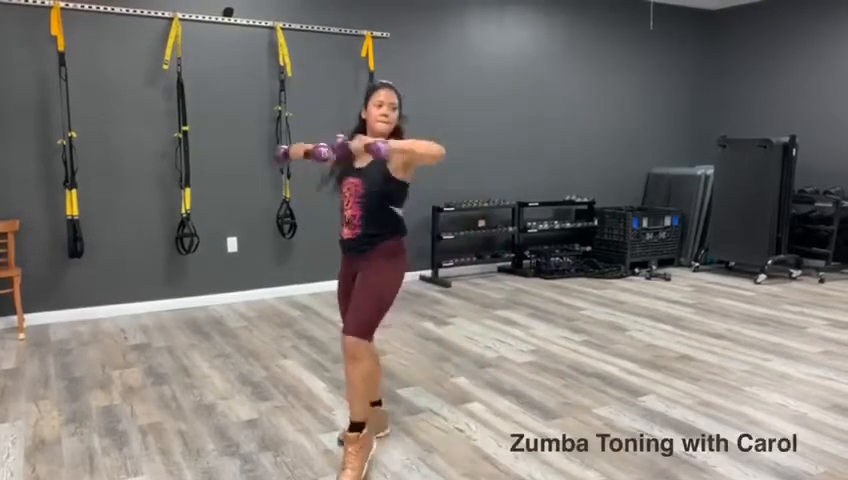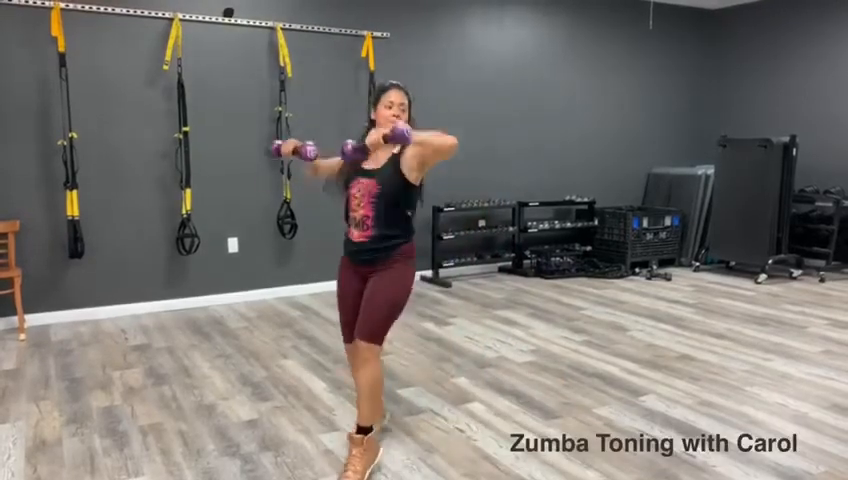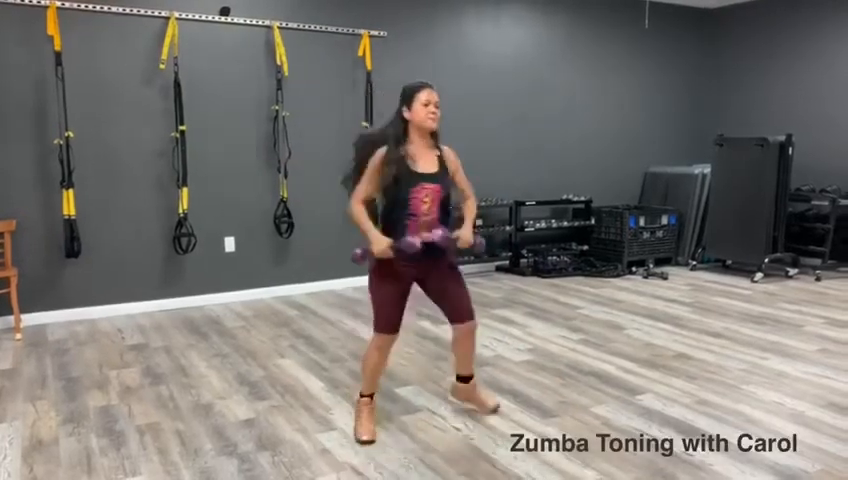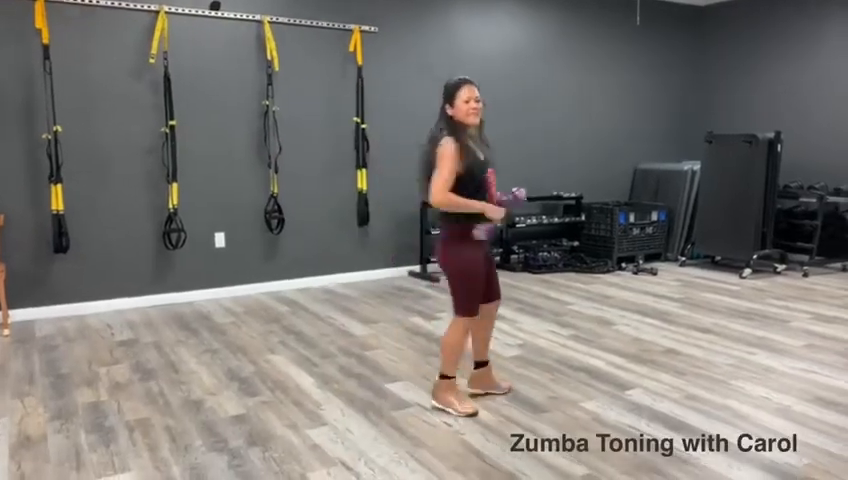
dt=0.4s
person 1, frame 1
left shoulder: (400, 154)
right shoulder: (351, 154)
left elbow: (437, 152)
right elbow: (331, 160)
left wrist: (380, 142)
right wrist: (307, 151)
left hip: (384, 258)
right hip: (352, 257)
left knee: (357, 343)
right knee: (358, 343)
left ankle: (360, 441)
right ankle: (376, 416)
person 1, frame 2
left shoulder: (409, 153)
right shoulder: (356, 154)
left elbow: (449, 144)
right elbow: (323, 169)
left wrist: (394, 137)
right wrist: (298, 151)
left hip: (393, 263)
right hip: (354, 262)
left knee: (369, 346)
right knee: (353, 345)
left ankle: (363, 446)
right ankle: (371, 409)
person 1, frame 3
left shoulder: (446, 155)
right shoulder: (387, 156)
left elbow: (467, 195)
right elbow: (358, 201)
left wrist: (467, 227)
right wrist: (374, 235)
left hip: (438, 256)
right hip: (395, 260)
left knee: (465, 323)
right knee: (385, 336)
left ankle: (466, 387)
right ankle: (365, 405)
person 1, frame 4
left shoulder: (474, 142)
right shoulder: (449, 145)
right elbow: (439, 196)
left wrist: (495, 202)
right wrist: (485, 208)
left hip: (476, 238)
right hip: (459, 240)
left knee: (489, 305)
right knee: (467, 315)
left ankle: (482, 375)
right ankle: (443, 388)
